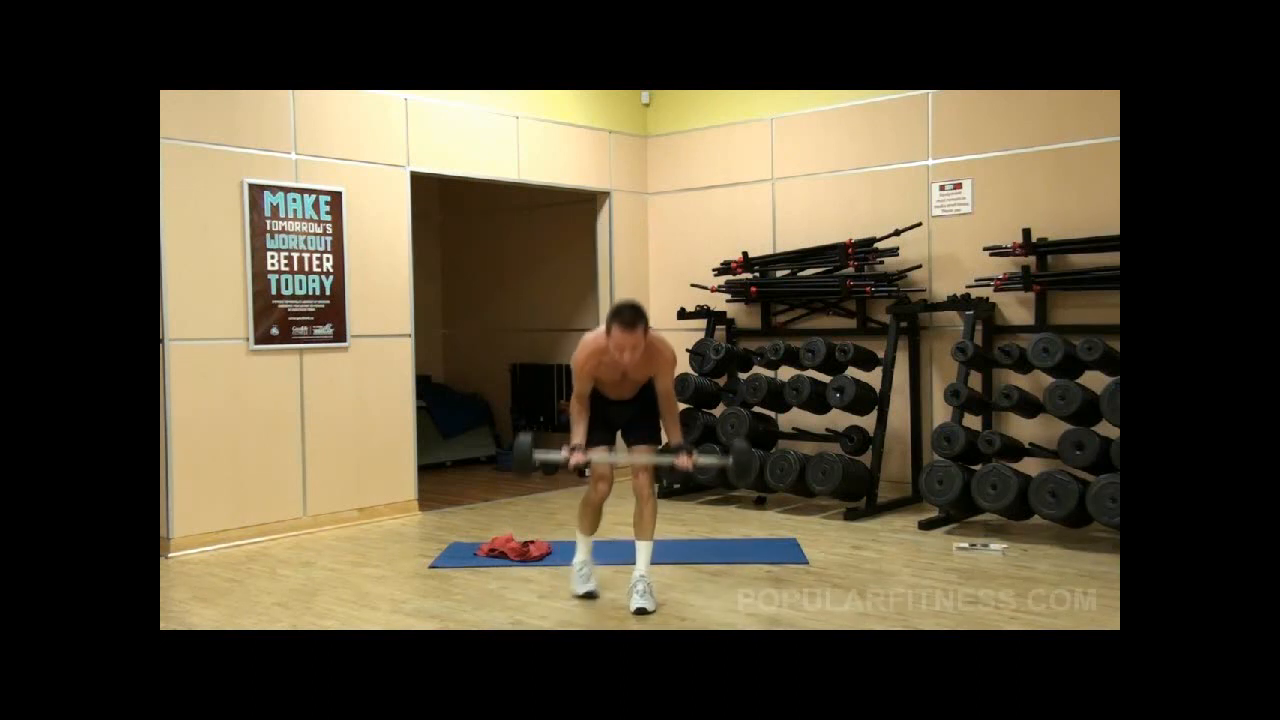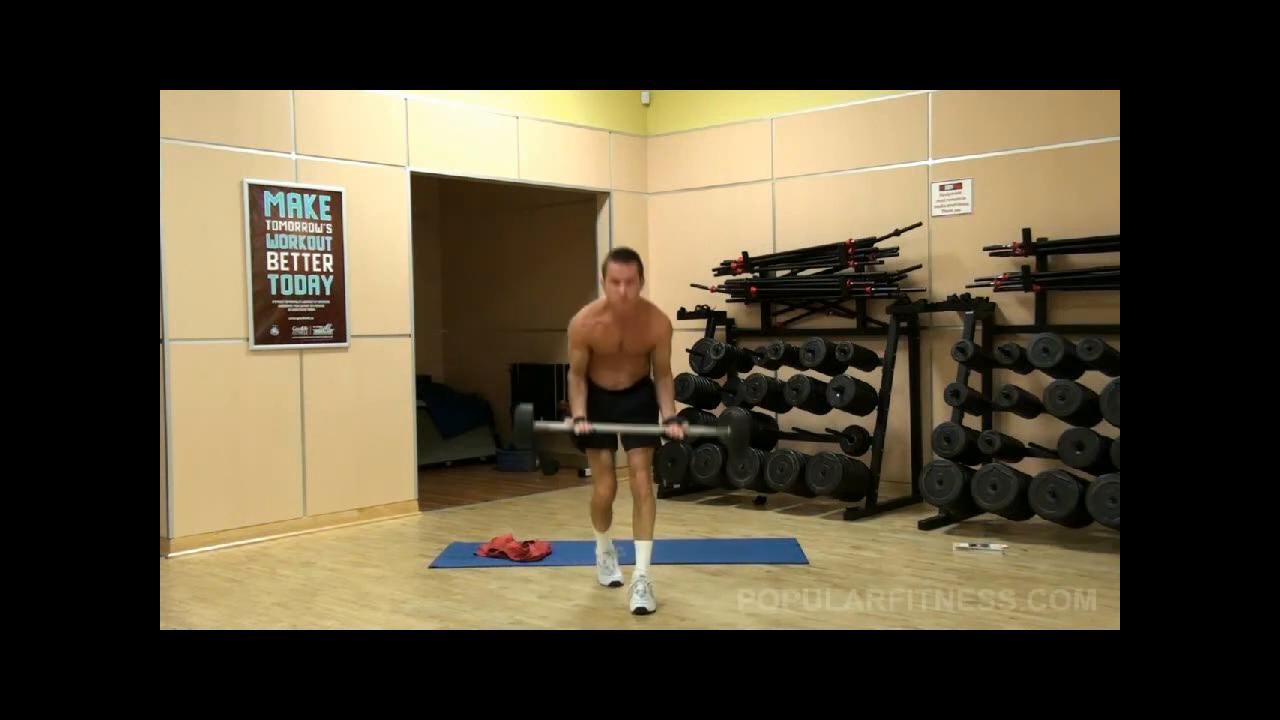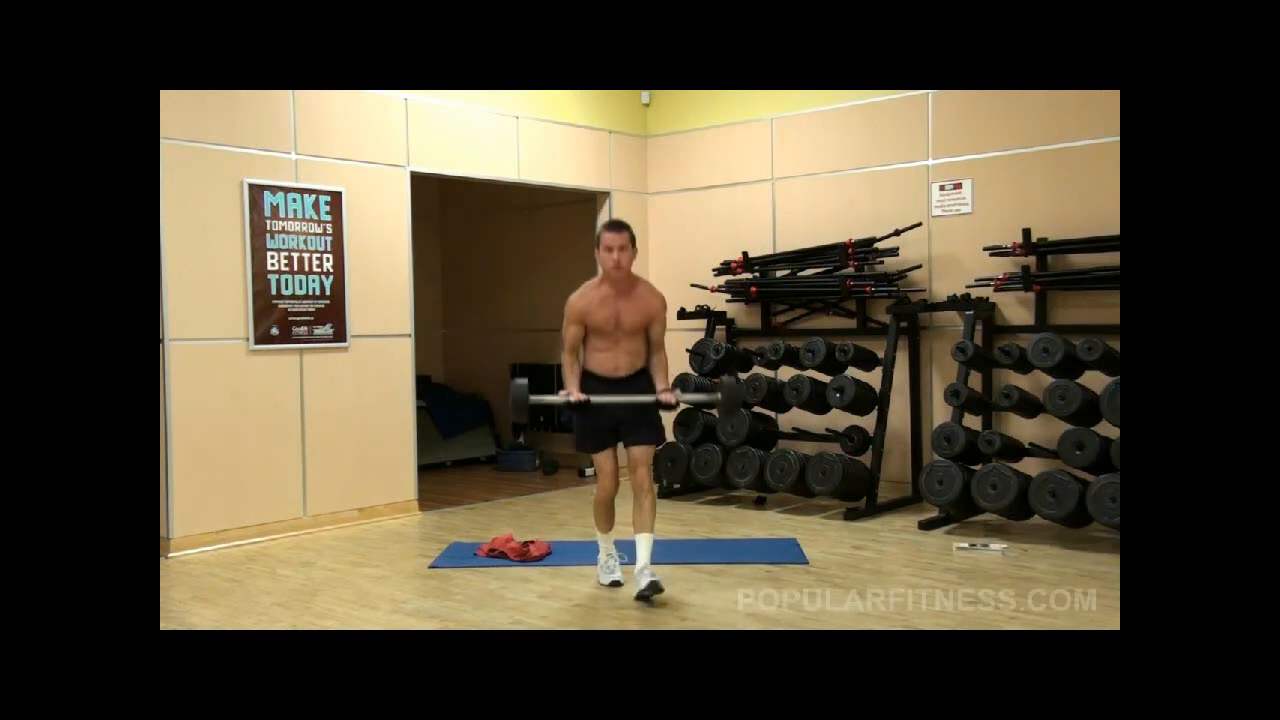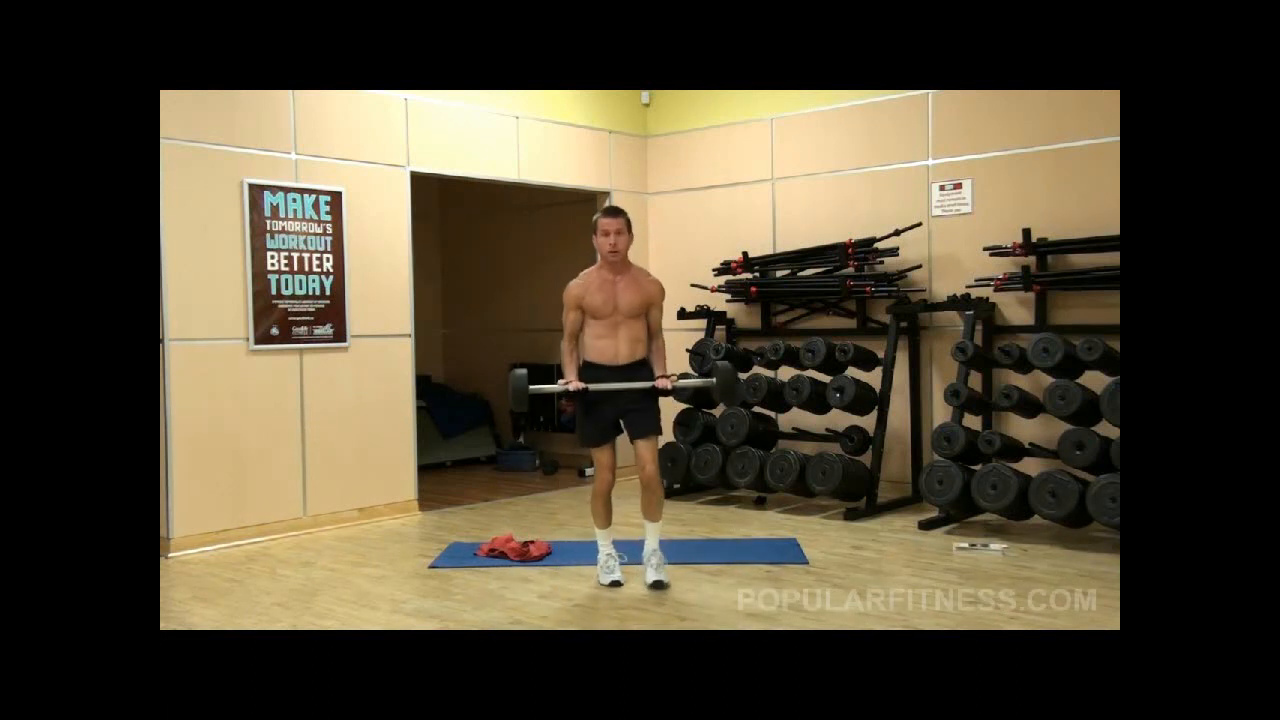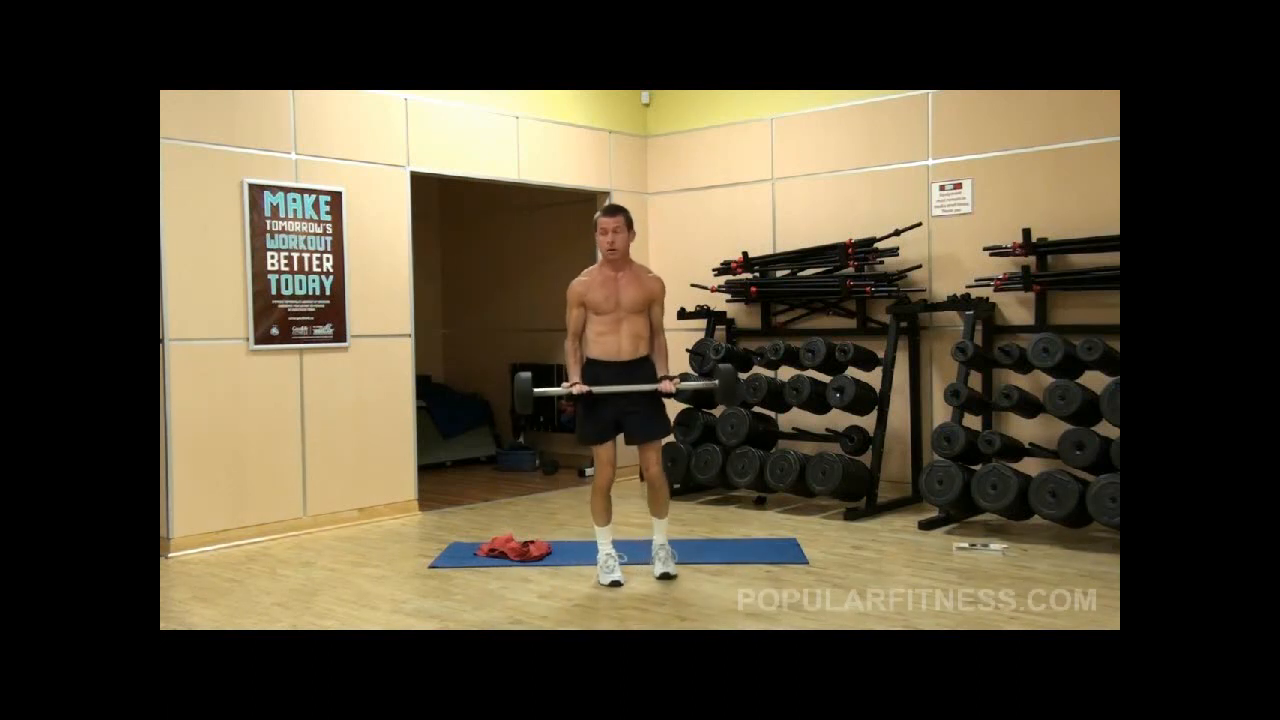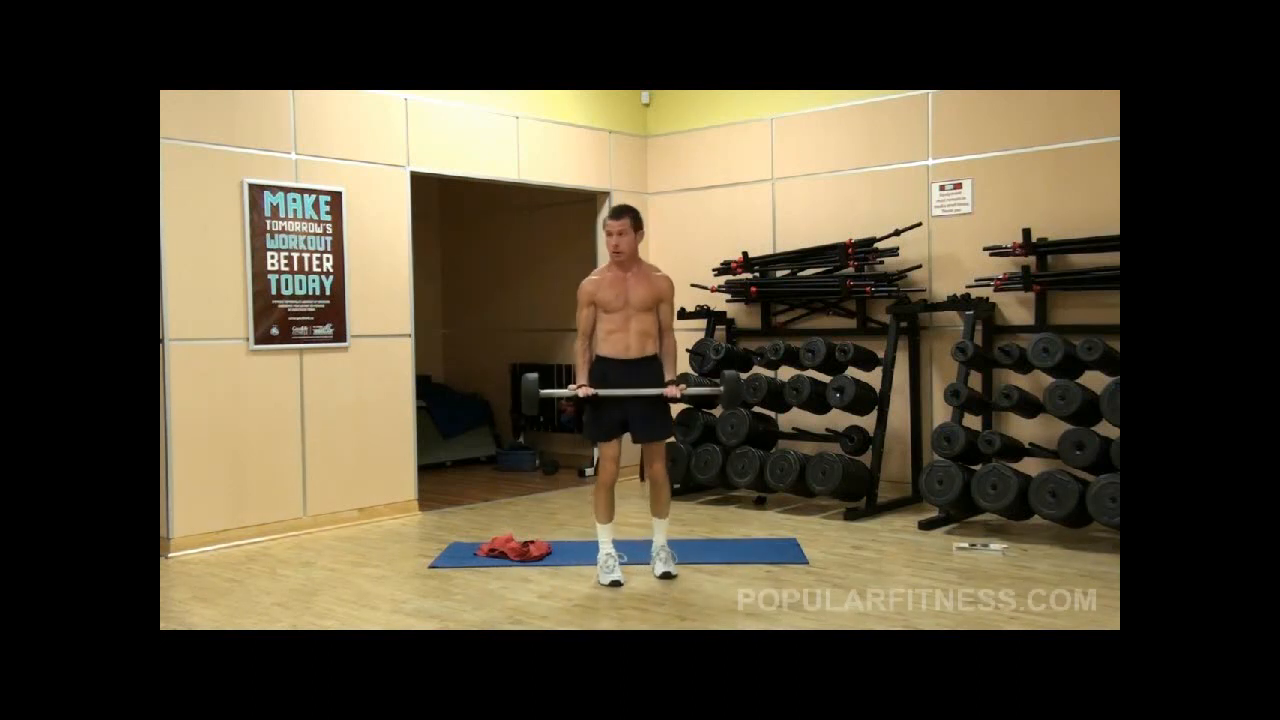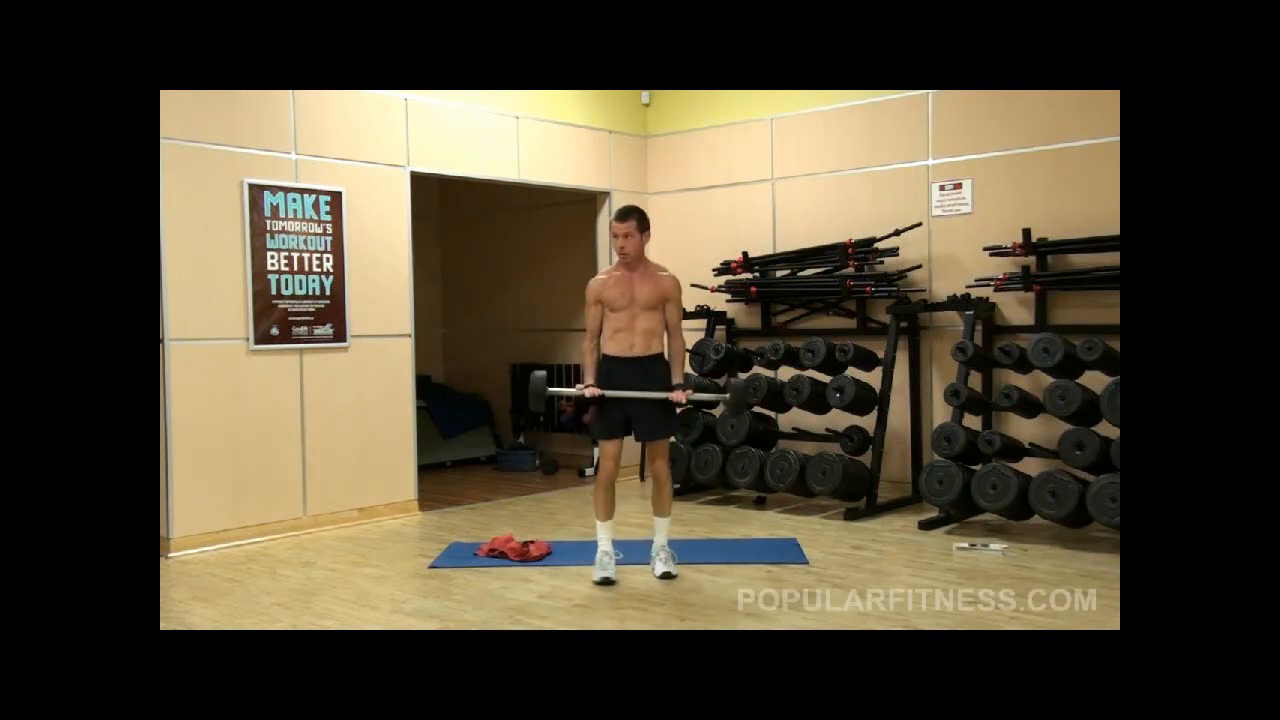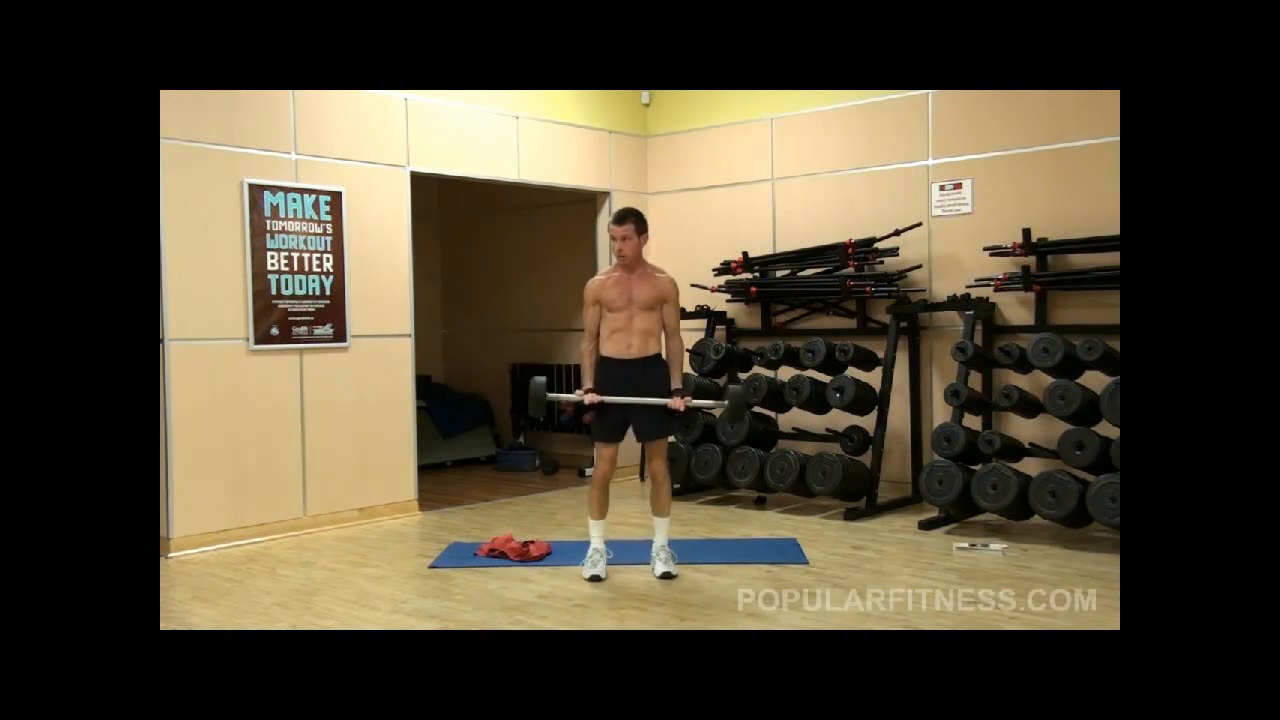
dt=0.2s
person 1, frame 1
left shoulder: (663, 352)
right shoulder: (588, 351)
left elbow: (667, 399)
right elbow: (579, 399)
left wrist: (677, 444)
right wrist: (577, 444)
left hip: (641, 400)
right hip: (599, 403)
left knee: (644, 481)
right knee: (600, 483)
left ankle: (641, 577)
right ankle: (582, 557)
person 1, frame 2
left shoulder: (658, 323)
right shoulder: (584, 323)
left elbow: (662, 372)
right elbow: (577, 372)
left wrist: (669, 415)
right wrist: (578, 414)
left hip: (638, 395)
right hip: (598, 397)
left knee: (641, 482)
right knee: (604, 487)
left ankle: (641, 577)
right ankle: (605, 552)
person 1, frame 3
left shoulder: (652, 299)
right shoulder: (580, 301)
left elbow: (657, 349)
right elbow: (570, 352)
left wrist: (663, 386)
right wrist: (572, 387)
left hip: (638, 388)
right hip: (596, 390)
left knee: (642, 479)
right knee: (607, 483)
left ankle: (644, 566)
right ankle: (607, 554)
person 1, frame 4
left shoulder: (650, 286)
right shoulder: (578, 288)
left elbow: (655, 336)
right elbow: (569, 340)
left wrist: (661, 373)
right wrist: (571, 375)
left hip: (638, 379)
right hip: (595, 381)
left knee: (649, 471)
right knee: (604, 476)
left ankle: (652, 550)
right ankle: (606, 554)
person 1, frame 5
left shoulder: (651, 282)
right shoulder: (581, 286)
left elbow: (657, 335)
right elbow: (573, 339)
left wrist: (664, 374)
right wrist: (574, 378)
left hip: (640, 376)
right hip: (598, 377)
left knee: (653, 470)
right knee: (604, 473)
left ankle: (660, 543)
right ankle: (606, 553)
person 1, frame 6
left shoulder: (660, 282)
right shoulder: (592, 285)
left elbow: (667, 335)
right elbow: (583, 339)
left wrist: (671, 378)
right wrist: (582, 380)
left hip: (648, 374)
right hip: (606, 374)
left knee: (656, 467)
right knee: (607, 470)
left ankle: (660, 545)
right ankle: (606, 552)
person 1, frame 7
left shoulder: (666, 281)
right shoulder: (599, 284)
left elbow: (675, 336)
right elbow: (591, 338)
left wrist: (678, 382)
right wrist: (589, 380)
left hip: (653, 372)
right hip: (612, 373)
left knee: (659, 465)
right knee: (608, 467)
left ankle: (661, 545)
right ankle: (605, 548)
person 1, frame 8
left shoulder: (663, 283)
right shoulder: (597, 286)
left elbow: (673, 338)
right elbow: (589, 340)
left wrist: (677, 387)
right wrist: (588, 385)
left hip: (651, 372)
right hip: (610, 374)
left knee: (657, 465)
right knee: (603, 466)
left ankle: (660, 546)
right ankle: (597, 547)
